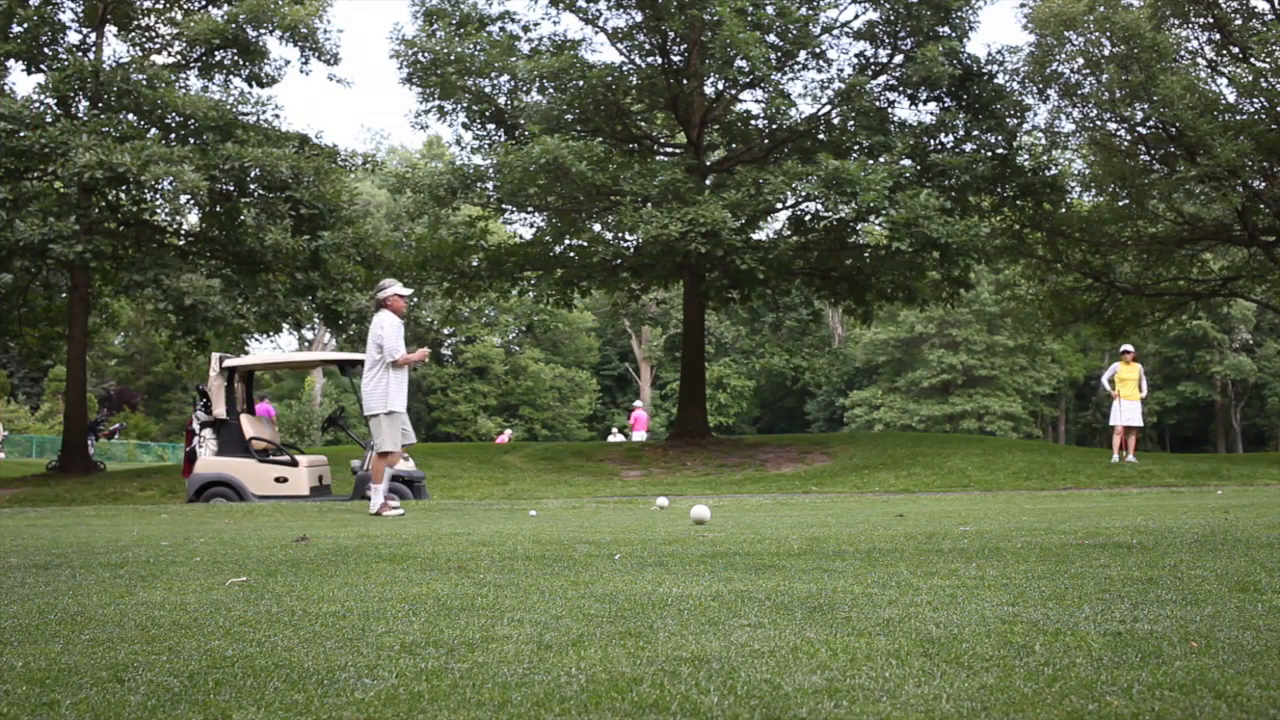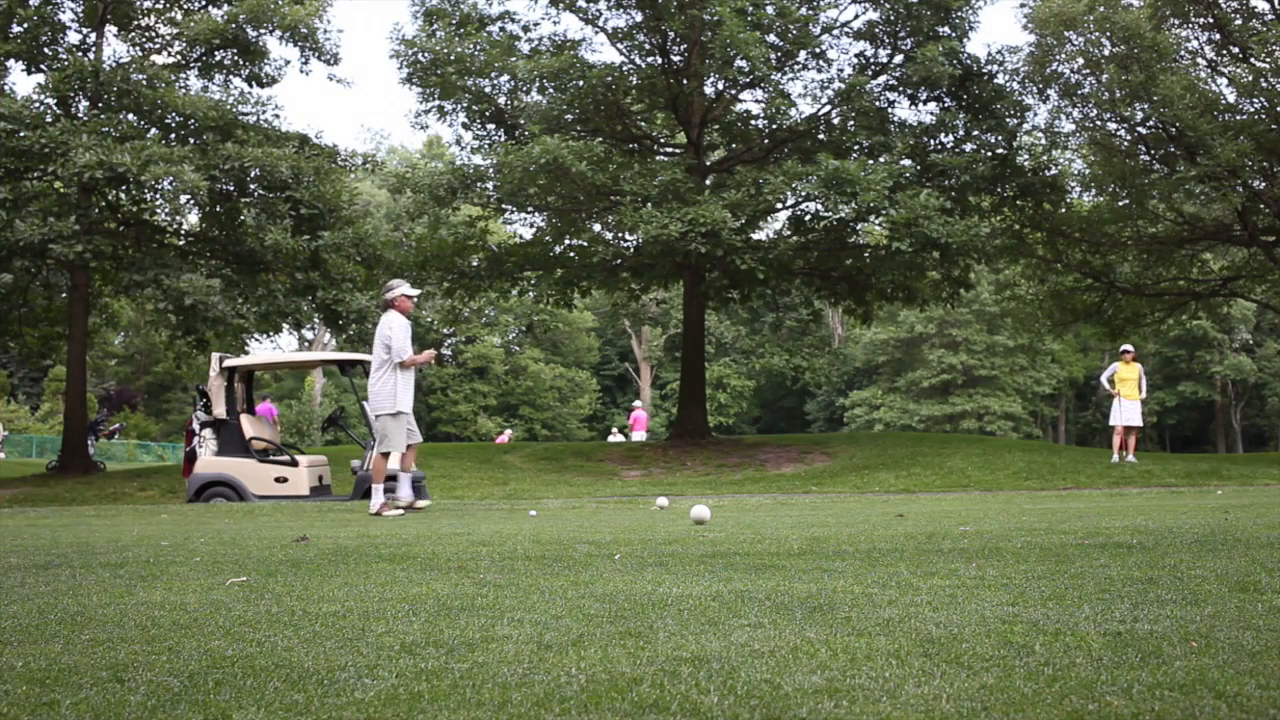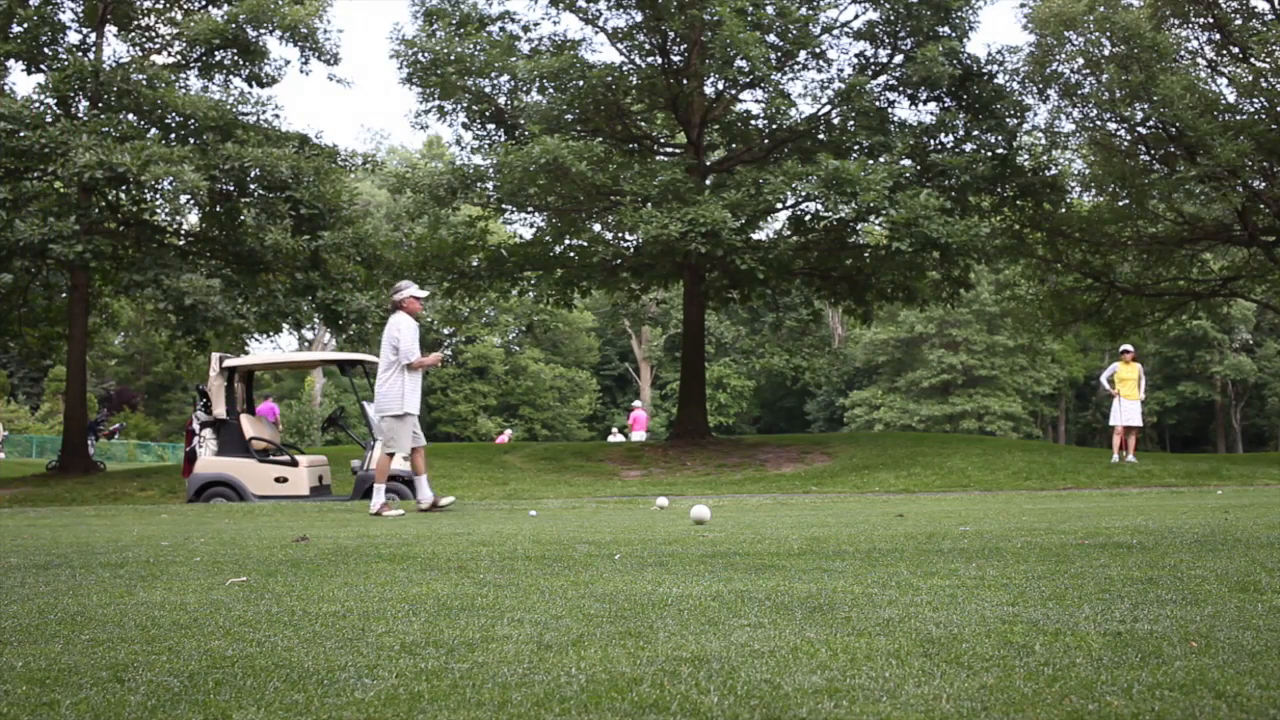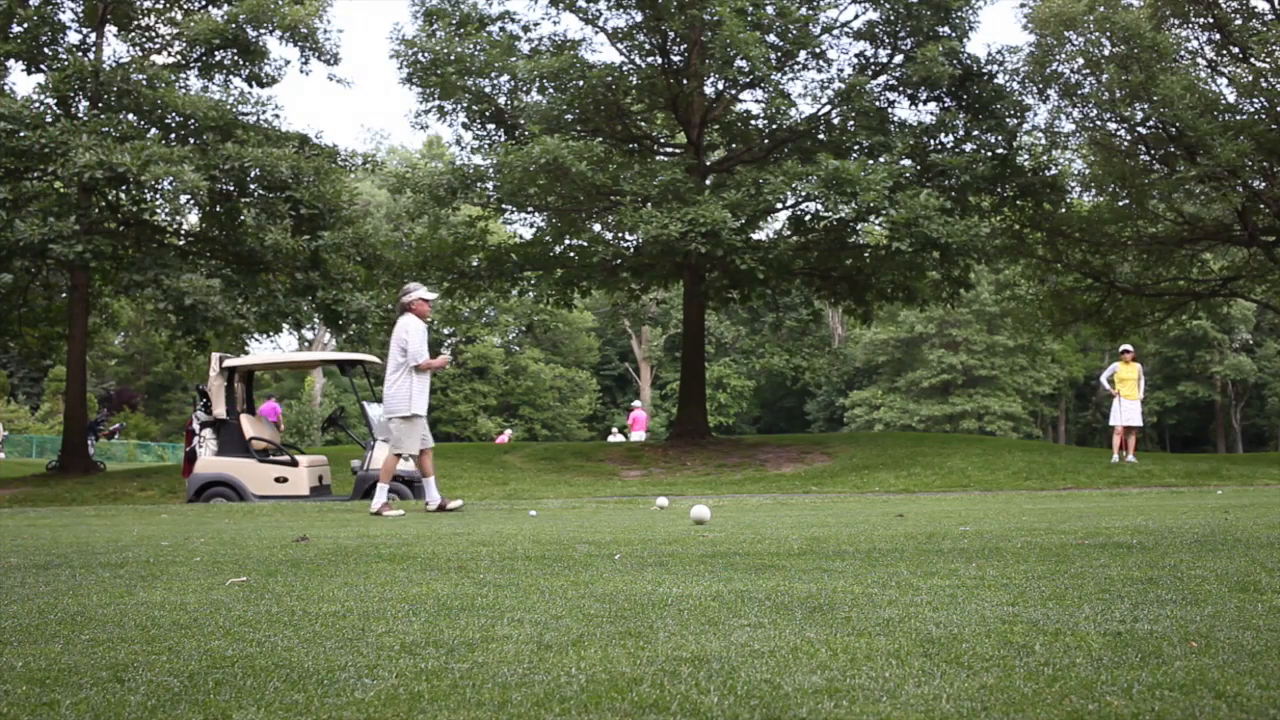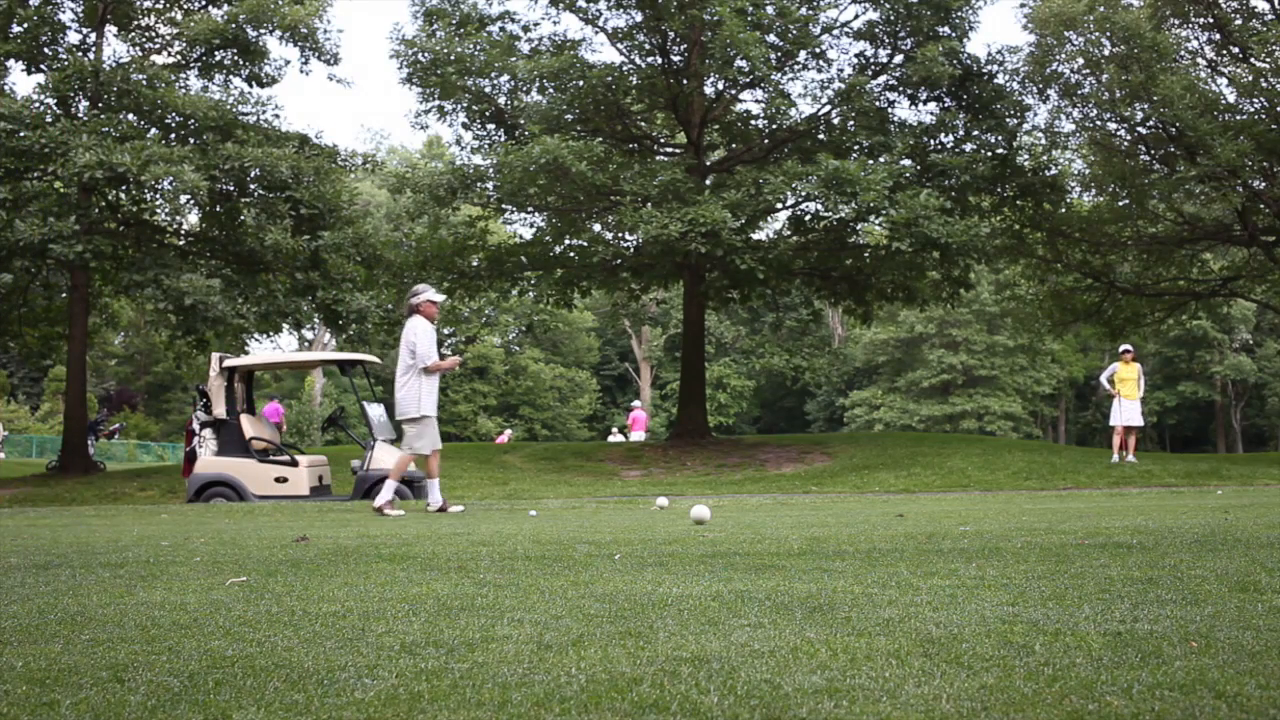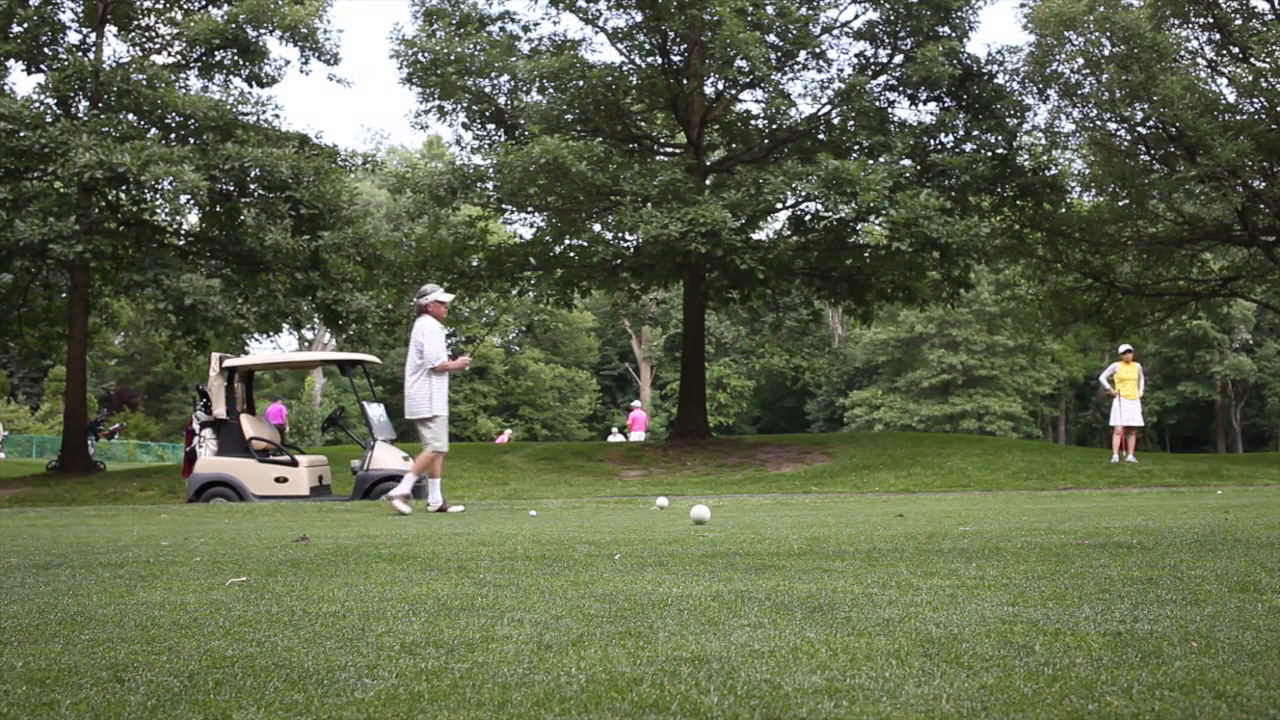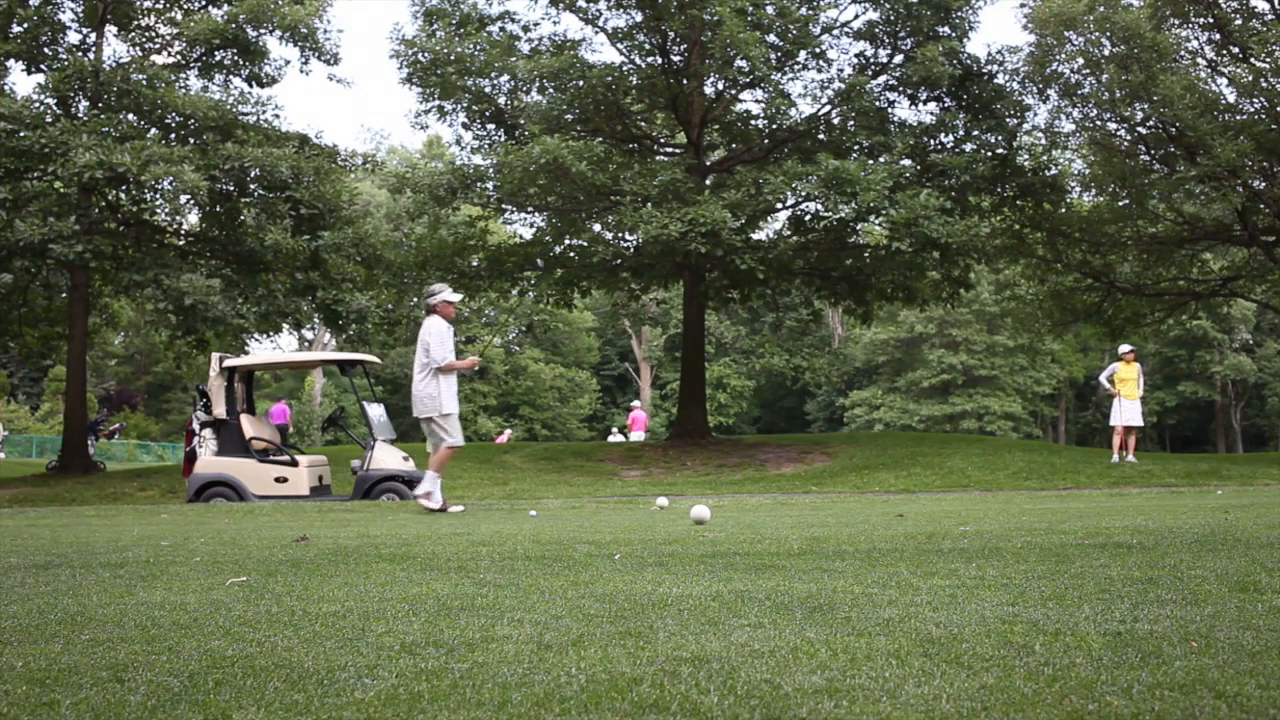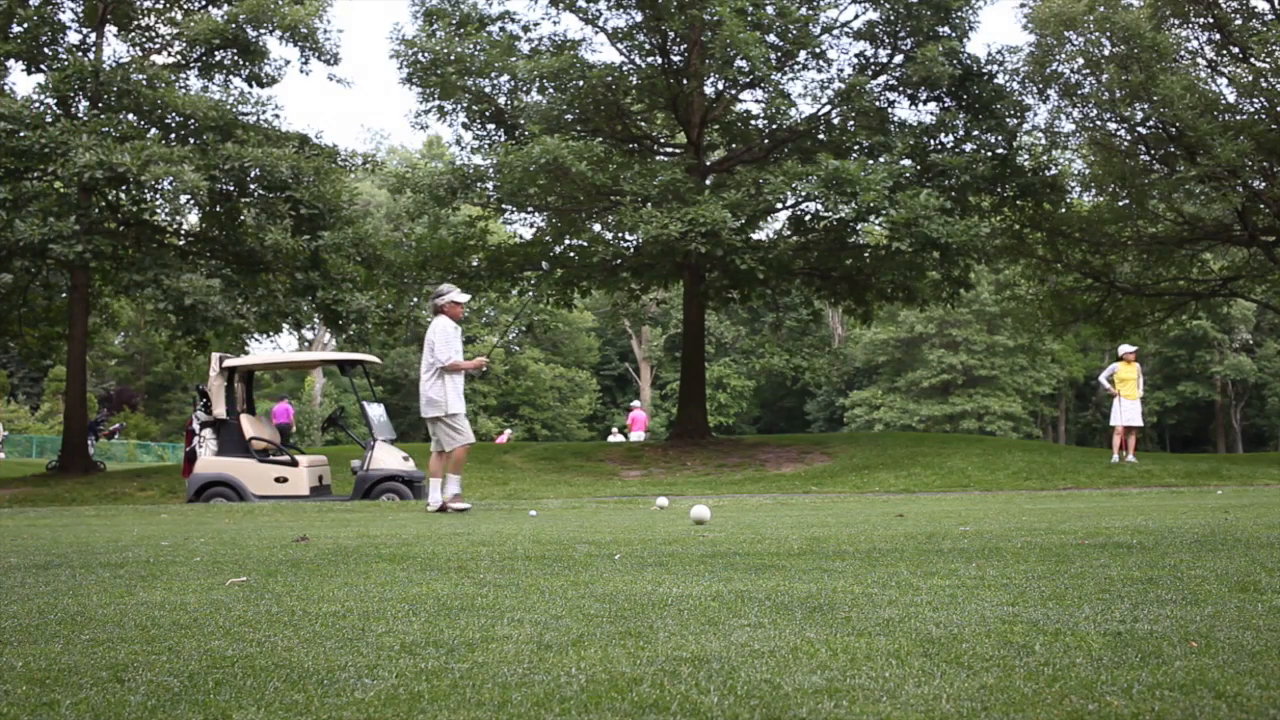
dt=0.1s
person 1, frame 1
left shoulder: (384, 320)
right shoulder: (388, 321)
right elbow: (397, 359)
left wrist: (412, 358)
right wrist: (416, 356)
left hip: (389, 396)
right hip: (385, 397)
left knee: (401, 443)
right knee: (385, 448)
left ankle: (378, 491)
right ankle: (376, 502)
person 1, frame 2
left shoulder: (390, 321)
right shoulder: (397, 322)
right elbow: (405, 360)
left wrist: (419, 359)
right wrist: (423, 358)
left hip: (395, 397)
right hip: (391, 397)
left knee: (411, 442)
right knee: (385, 449)
left ankle: (404, 496)
right ankle: (377, 502)
person 1, frame 3
left shoulder: (397, 322)
right shoulder: (404, 323)
right elbow: (412, 361)
left wrist: (426, 361)
right wrist: (431, 360)
left hip: (401, 398)
right hip: (398, 398)
left knee: (417, 446)
right knee: (391, 449)
left ankle: (426, 498)
right ankle: (378, 502)
person 1, frame 4
left shoulder: (407, 324)
right shoulder: (413, 325)
right elbow: (421, 363)
left wrist: (435, 363)
right wrist: (440, 362)
left hip: (410, 399)
right hip: (408, 400)
left knee: (425, 448)
right knee: (399, 449)
left ankle: (434, 499)
right ankle: (379, 501)
person 1, frame 5
left shoulder: (416, 326)
right shoulder: (422, 327)
right elbow: (429, 364)
left wrist: (443, 366)
right wrist: (447, 364)
left hip: (419, 400)
right hip: (417, 401)
left knee: (432, 449)
right knee: (412, 450)
left ankle: (436, 500)
right ankle: (383, 498)
person 1, frame 6
left shoulder: (426, 326)
right shoulder: (430, 327)
right elbow: (435, 364)
left wrist: (453, 365)
right wrist: (456, 364)
left hip: (425, 398)
right hip: (428, 399)
left knee: (437, 449)
right knee: (435, 449)
left ankle: (436, 500)
right ankle: (400, 491)
person 1, frame 7
left shoulder: (436, 325)
right shoulder: (437, 326)
right elbow: (442, 363)
left wrist: (462, 364)
right wrist: (465, 364)
left hip: (436, 396)
right hip: (436, 397)
left knee: (439, 447)
right knee: (452, 443)
left ankle: (435, 499)
right ankle: (425, 489)
person 1, frame 8
left shoulder: (450, 326)
right shoulder: (442, 327)
right elbow: (447, 363)
left wrist: (471, 365)
right wrist: (471, 364)
left hip: (444, 397)
right hip: (443, 397)
left knee: (441, 448)
right knee: (463, 441)
left ankle: (435, 499)
right ankle: (451, 492)
